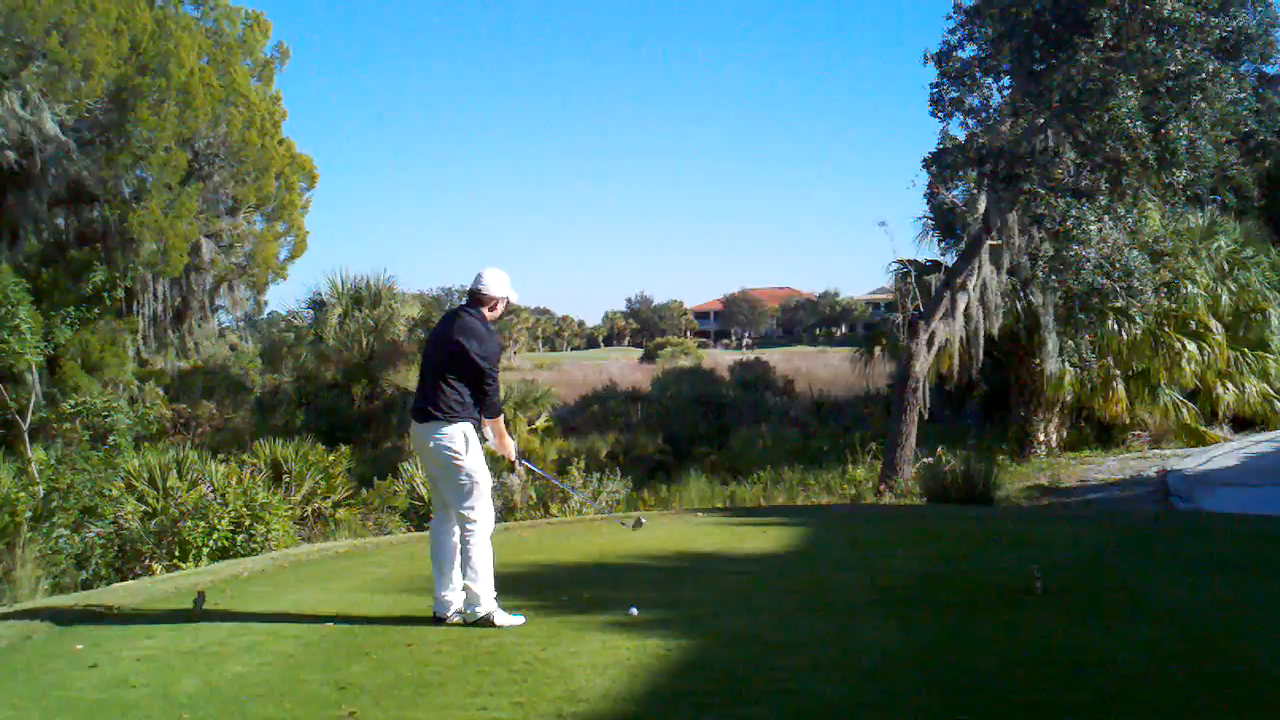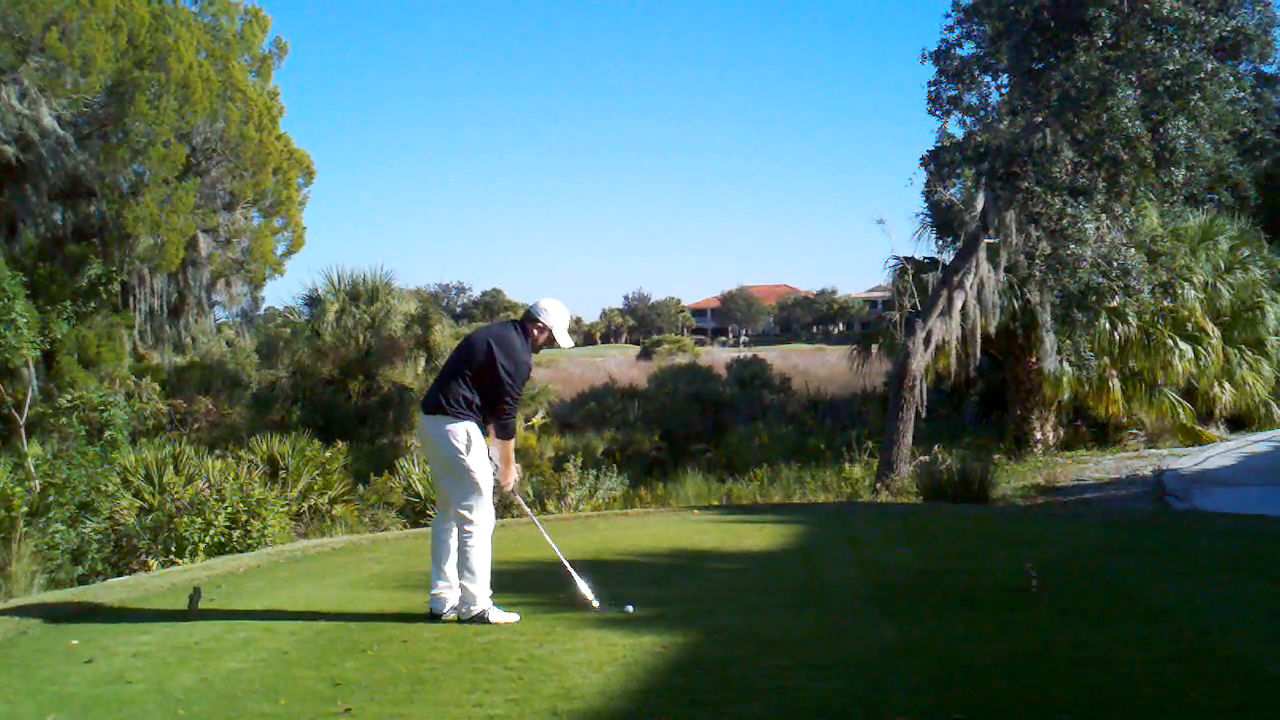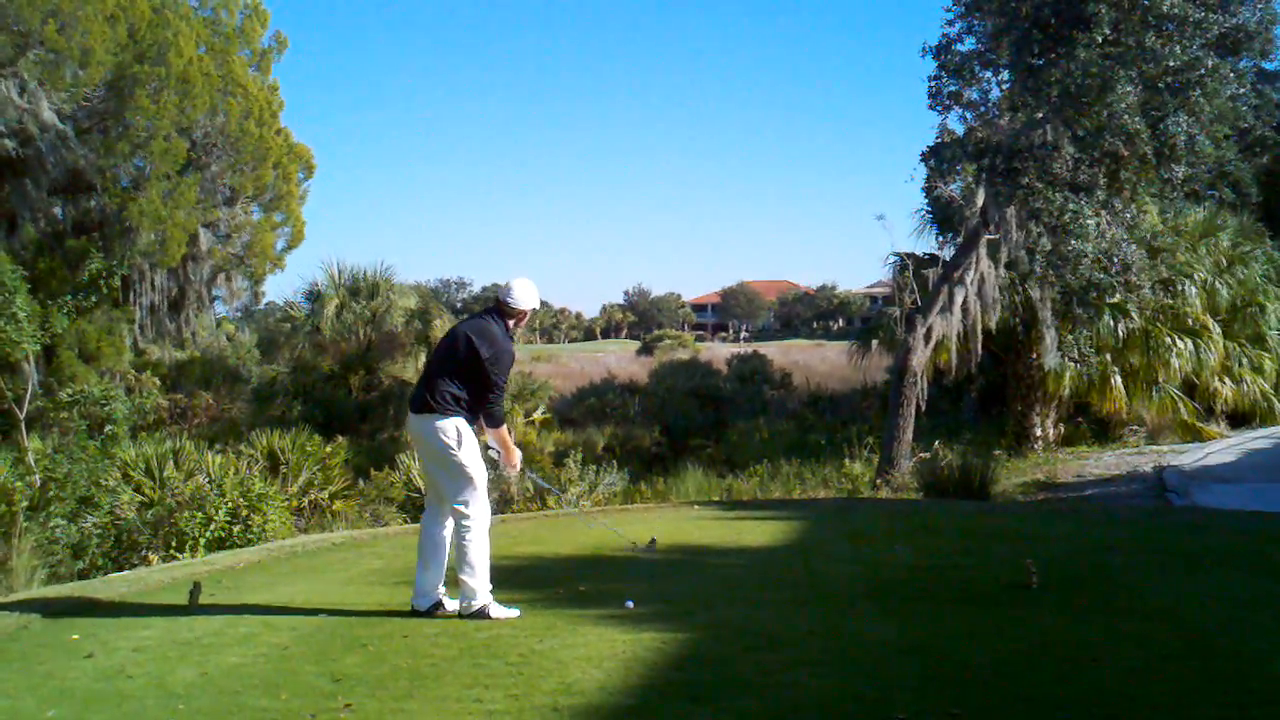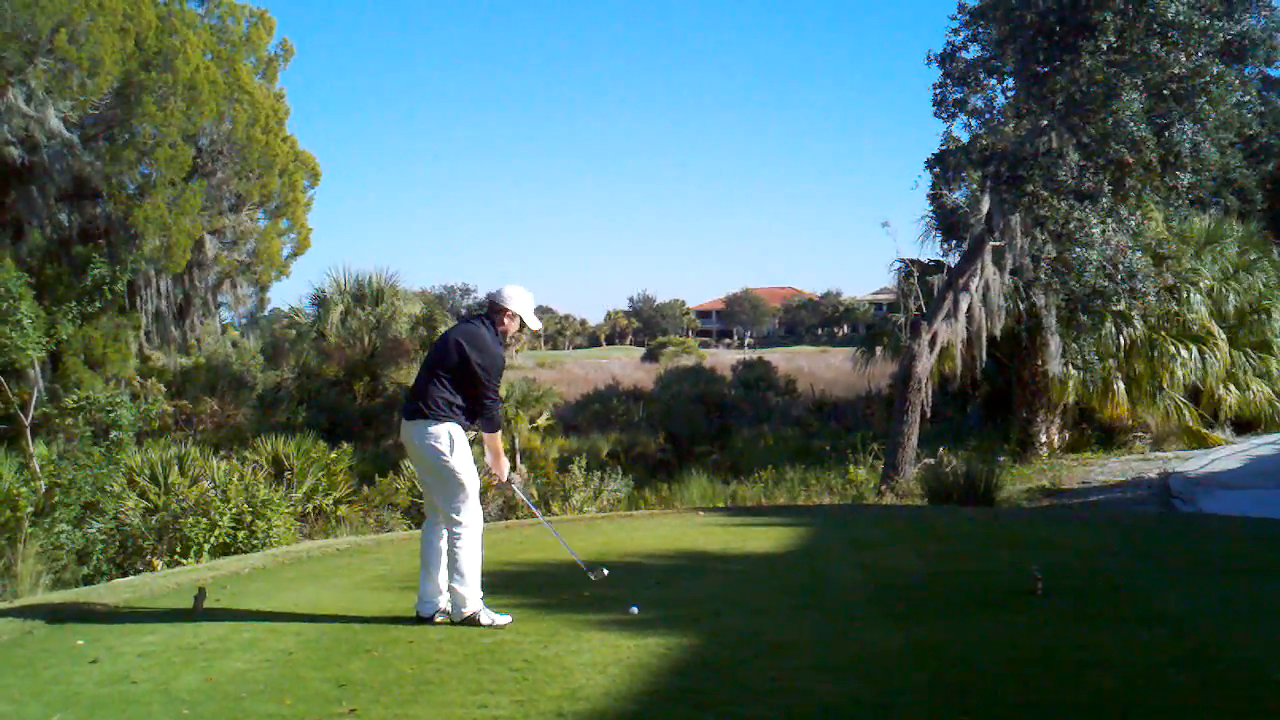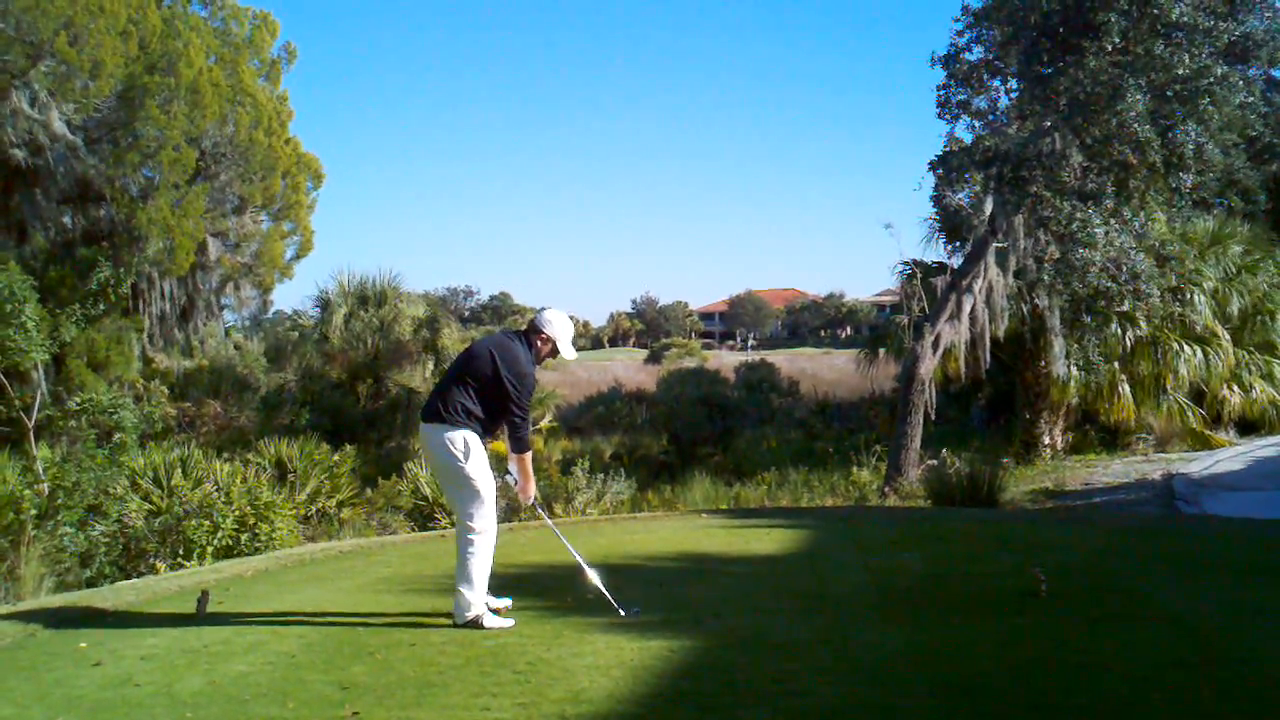
dt=1s
person 1, frame 1
left shoulder: (449, 322)
right shoulder: (482, 335)
right elbow: (489, 395)
left wrist: (489, 431)
right wrist: (503, 438)
left hip: (425, 427)
right hip: (451, 431)
left knee: (446, 517)
right knee: (477, 519)
left ankle: (448, 605)
right ankle: (481, 607)
person 1, frame 2
left shoulder: (497, 333)
right shoulder: (517, 354)
right elbow: (505, 415)
left wrist: (497, 453)
right wrist: (508, 465)
left hip: (433, 422)
right hip: (456, 427)
left knee: (449, 514)
right knee: (476, 518)
left ankle: (444, 601)
right ankle: (475, 605)
person 1, frame 3
left shoulder: (474, 325)
right shoulder: (499, 344)
right elbow: (492, 406)
left wrist: (497, 442)
right wrist: (509, 450)
left hip: (422, 419)
right hip: (446, 424)
left knee: (439, 511)
right knee: (473, 512)
left ankle: (427, 597)
right ankle: (477, 601)
person 1, frame 4
left shoulder: (467, 331)
right shoulder: (488, 347)
right elbow: (489, 407)
left wrist: (488, 448)
right wrist: (498, 457)
left hip: (417, 426)
right hip: (439, 430)
left knee: (439, 518)
right knee: (466, 519)
left ankle: (432, 604)
right ankle: (467, 607)
person 1, frame 5
left shoulder: (502, 343)
right shoulder: (519, 365)
right elbow: (519, 426)
left wrist: (513, 461)
right wrist: (527, 478)
left hip: (436, 429)
right hip: (454, 434)
left knee: (471, 518)
right knee: (480, 523)
left ankle: (474, 596)
right ankle: (470, 611)
